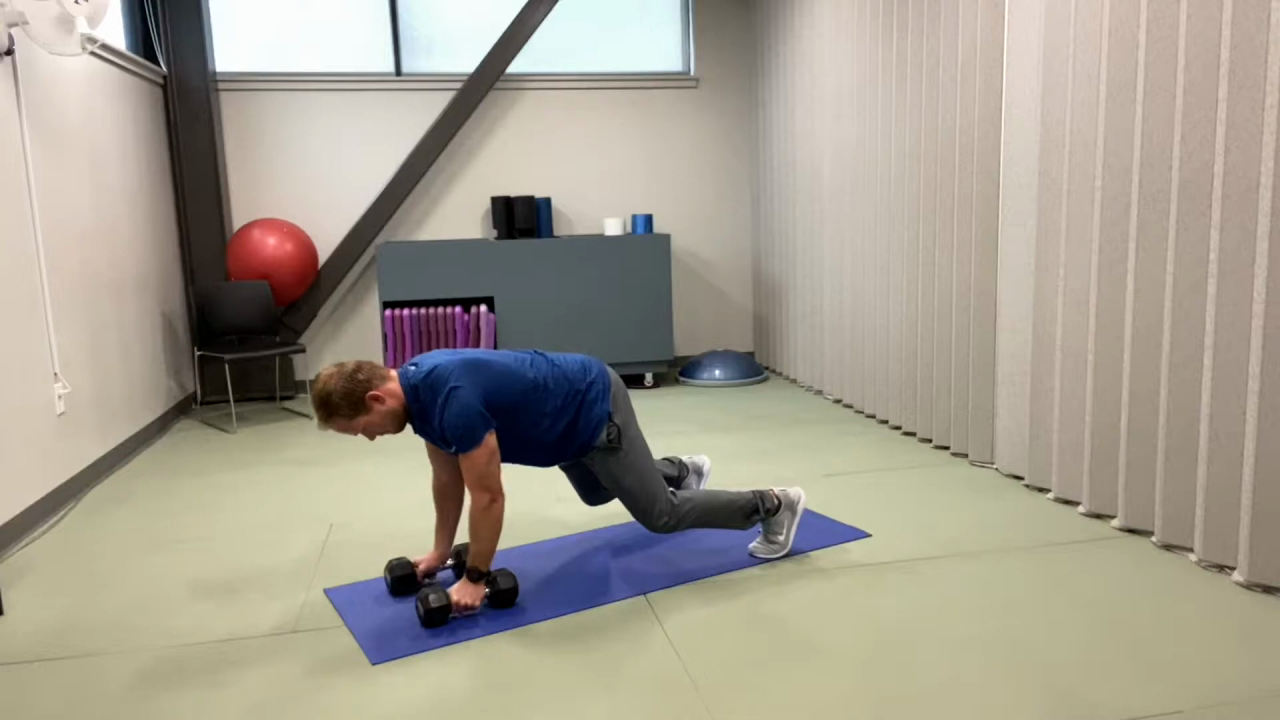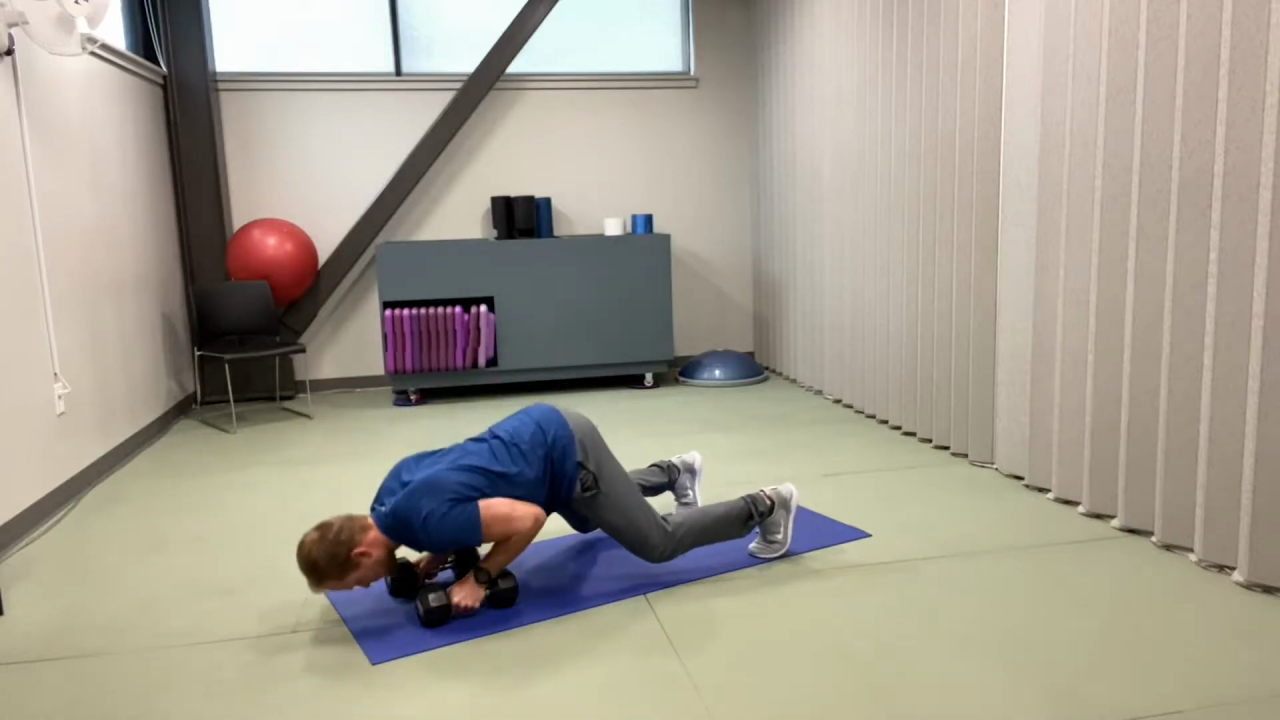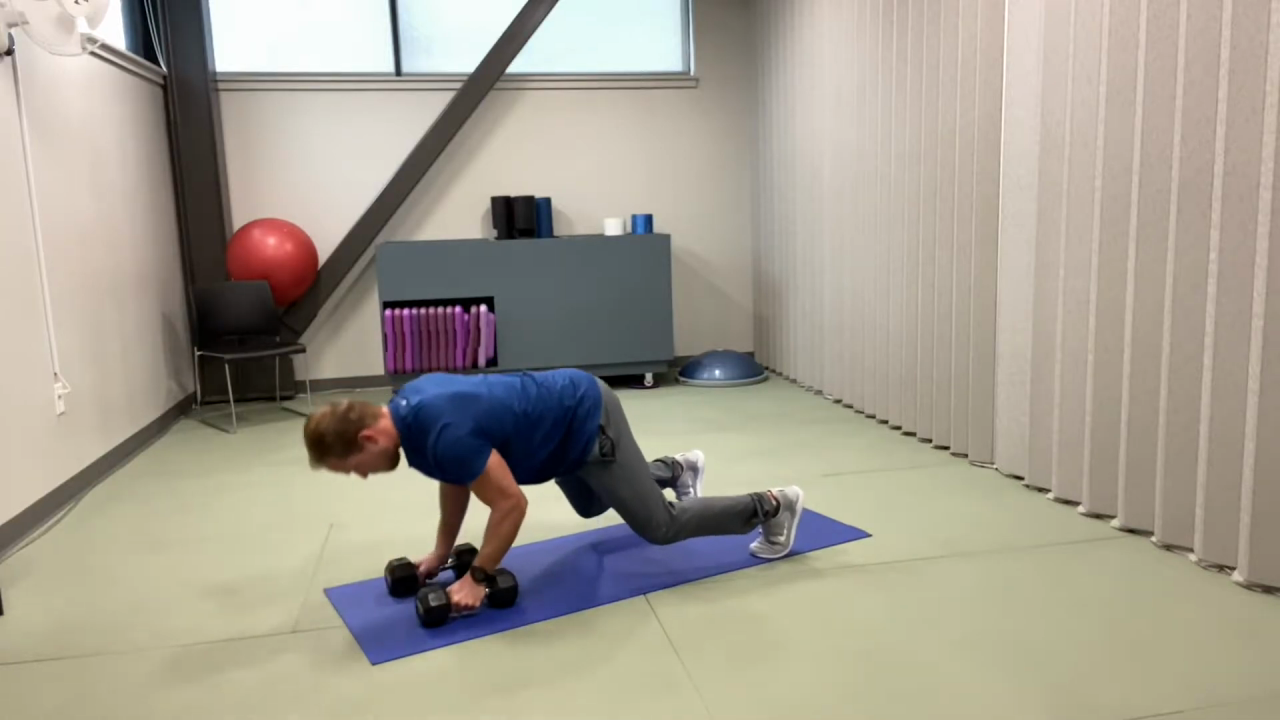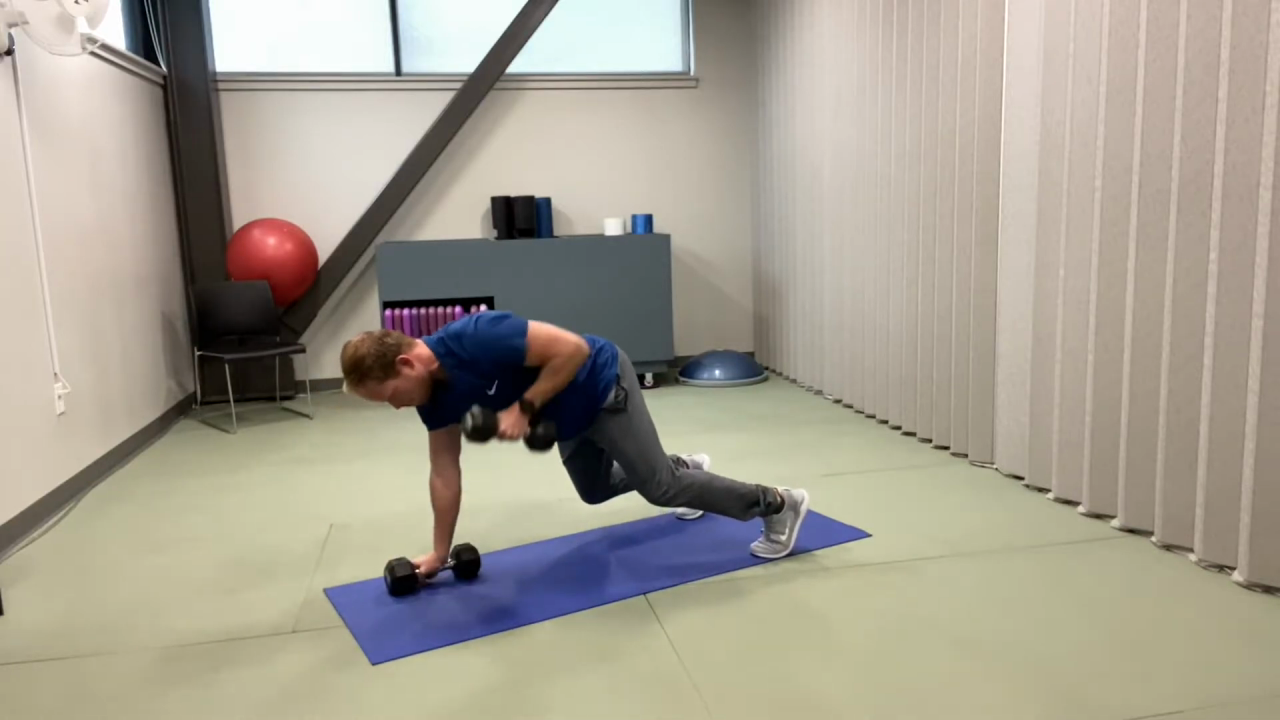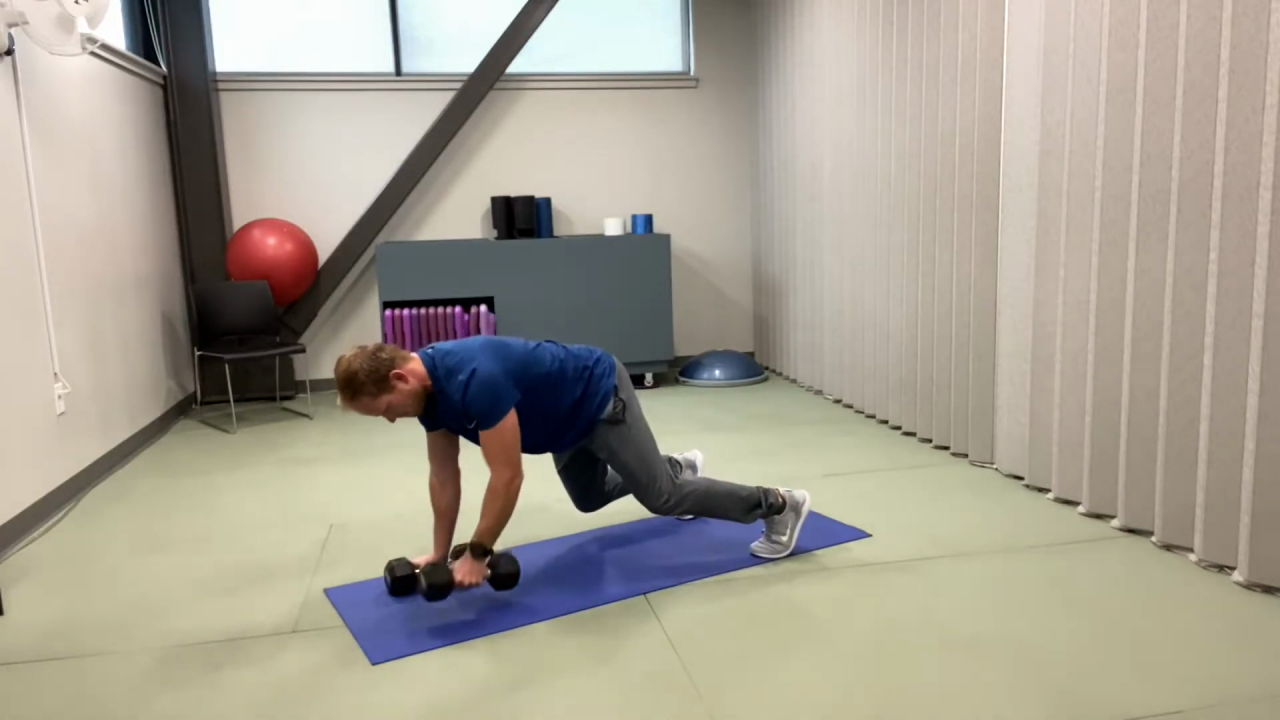
dt=0.7s
person 1, frame 1
left shoulder: (452, 399)
right shoulder: (416, 387)
left elbow: (488, 496)
right elbow: (447, 476)
left wrist: (475, 578)
right wrist: (440, 550)
left hip: (594, 406)
right hip: (573, 406)
left knee: (660, 513)
right knee: (598, 494)
left ankle: (772, 504)
right ankle: (683, 471)
person 1, frame 2
left shoulder: (427, 521)
right shoulder: (392, 496)
left elbow: (530, 518)
left wrist: (479, 578)
right wrist: (438, 555)
left hip: (566, 451)
right hip: (545, 427)
left knee: (658, 542)
right knee: (588, 520)
left ankle: (766, 505)
right ankle: (677, 472)
person 1, frame 3
left shoulder: (442, 434)
right shoulder: (407, 407)
left elbow: (511, 503)
right elbow: (458, 478)
left wrist: (477, 578)
right wrist: (441, 553)
left hip: (586, 419)
right hip: (566, 404)
left knee: (659, 524)
right knee: (592, 504)
left ankle: (772, 505)
right ankle: (676, 469)
person 1, frame 4
left shoulder: (479, 337)
right shoulder: (434, 389)
left elbow: (574, 348)
right elbow: (445, 473)
left wrist: (523, 409)
right wrist: (439, 554)
left hip: (601, 383)
right hip: (566, 411)
left knee: (657, 486)
right knee: (596, 491)
left ankle: (777, 503)
right ankle: (685, 466)
person 1, frame 5
left shoulder: (475, 378)
right shoulder: (428, 388)
left elbow: (507, 476)
right elbow: (444, 474)
left wrist: (476, 555)
right wrist: (439, 554)
left hip: (598, 395)
right hip: (568, 412)
left knee: (660, 495)
right knee: (590, 498)
left ankle: (778, 504)
right ankle: (679, 466)
